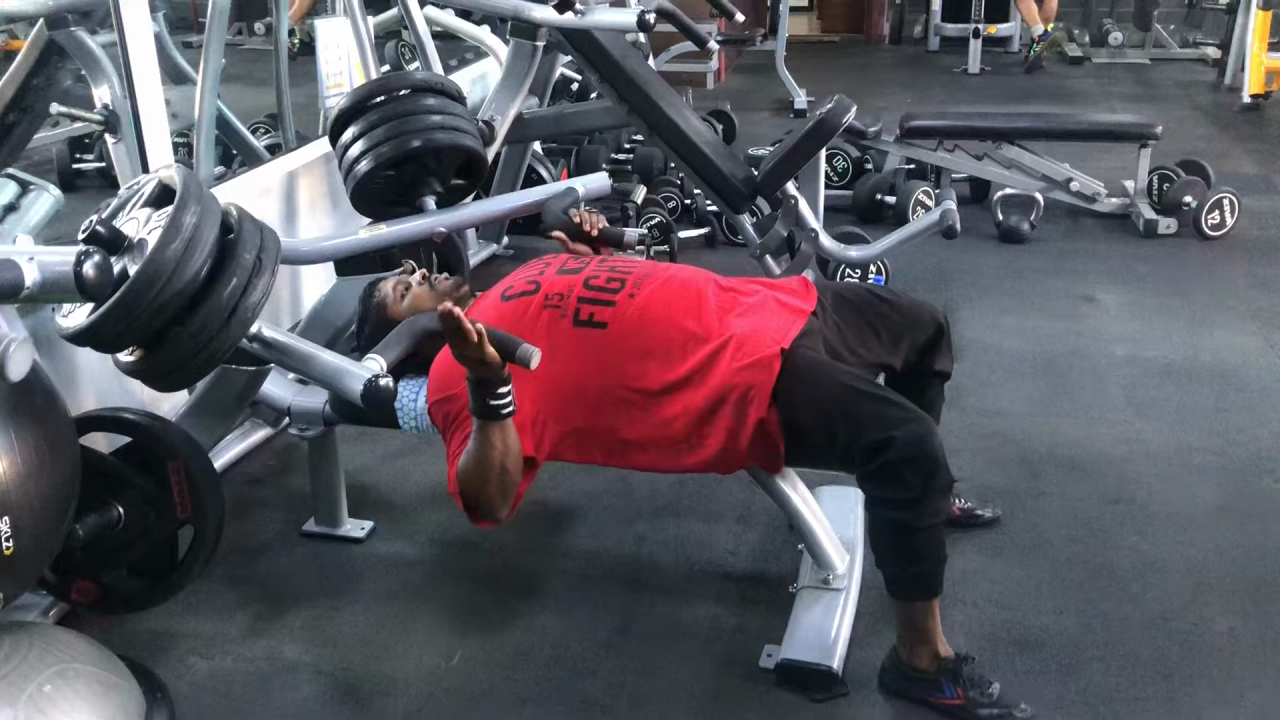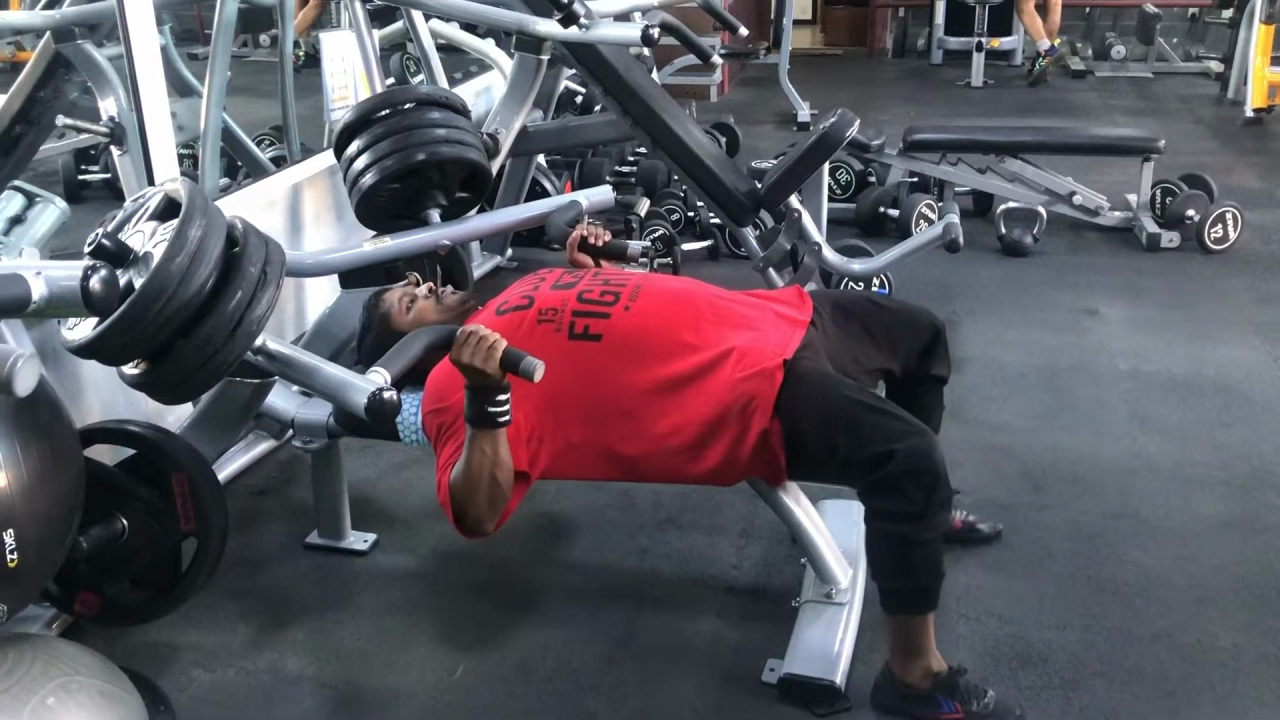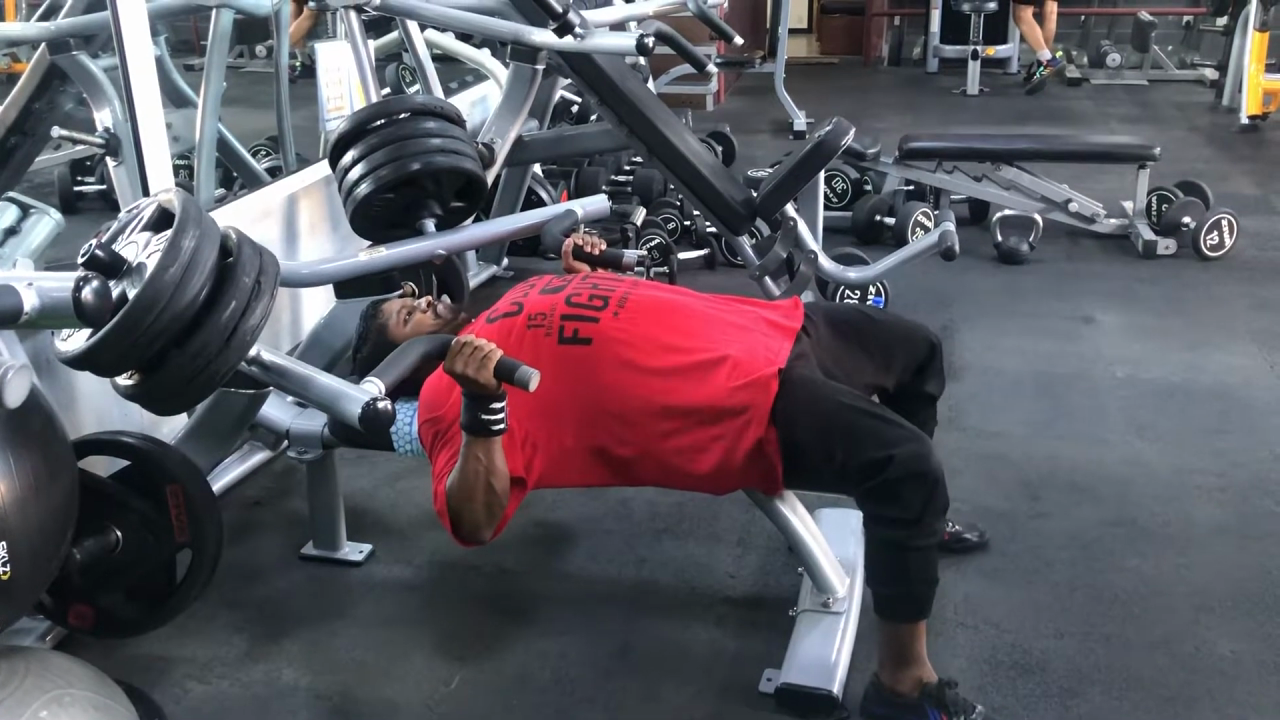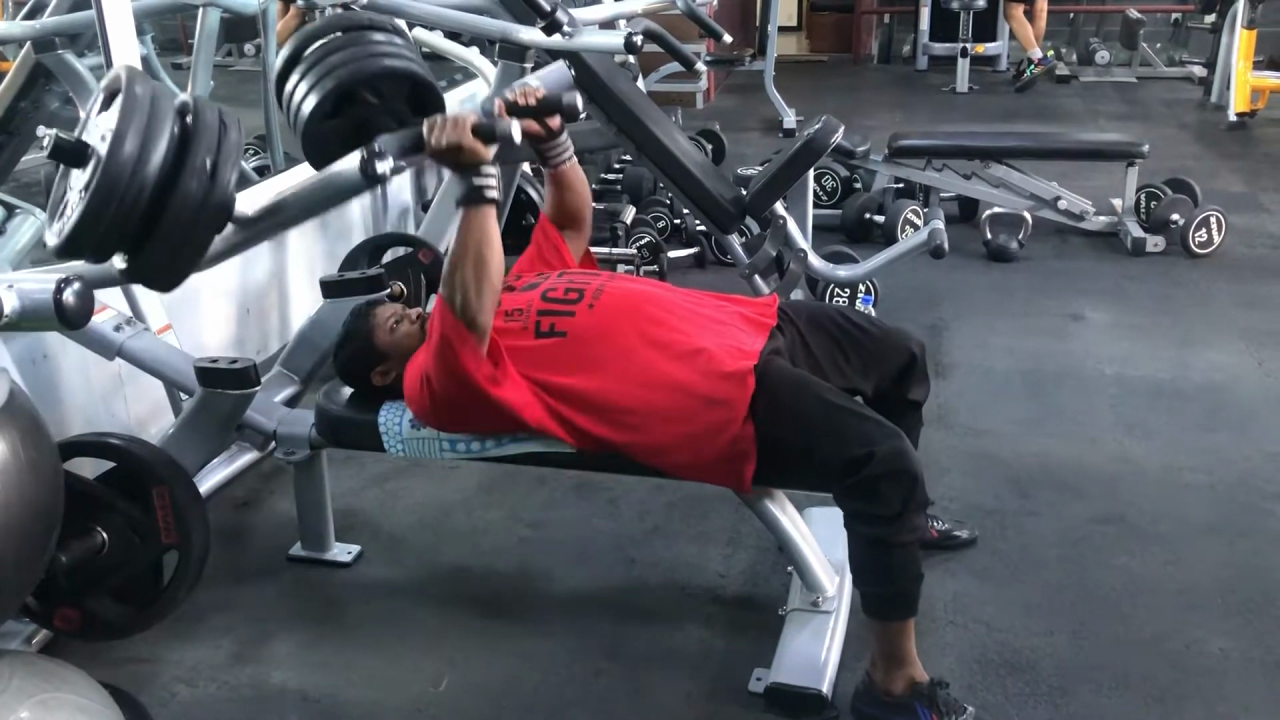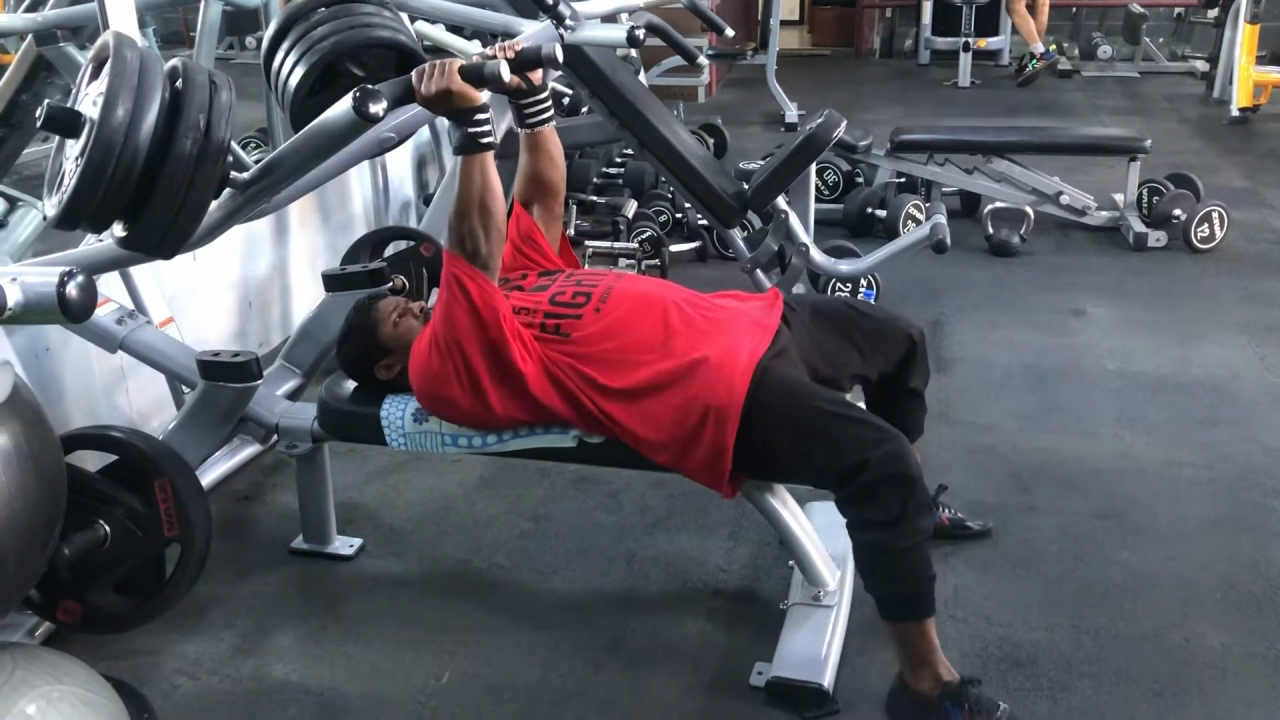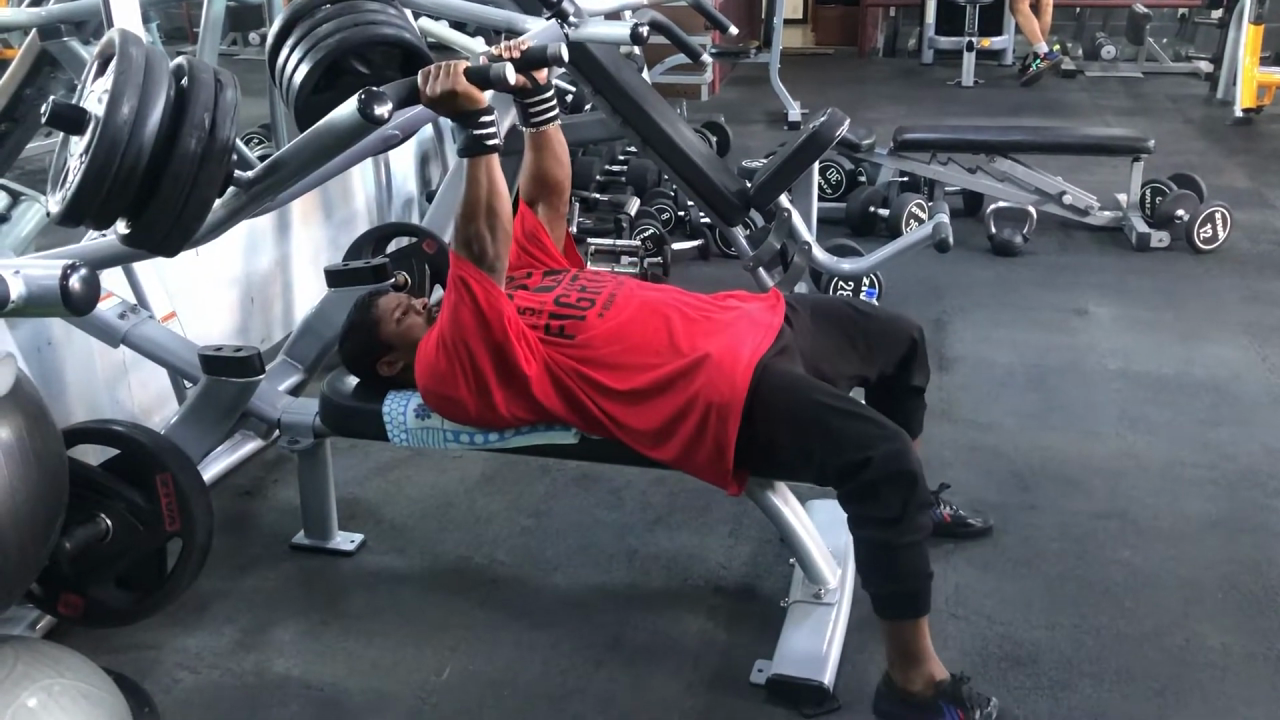
dt=0.7s
person 1, frame 1
left shoulder: (516, 288)
right shoulder: (456, 370)
right elbow: (491, 502)
left wrist: (590, 249)
right wrist: (488, 380)
right hip: (746, 382)
left knee: (922, 328)
right knee: (908, 444)
left ankle: (919, 499)
right ankle: (922, 658)
person 1, frame 2
left shoulder: (511, 304)
right shoulder: (454, 380)
right elbow: (478, 514)
left wrist: (594, 263)
right wrist: (484, 395)
right hip: (748, 393)
left knee: (919, 334)
right knee: (909, 456)
left ankle: (917, 511)
person 1, frame 3
left shoulder: (508, 315)
right shoulder: (446, 395)
right elbow: (476, 524)
left wrist: (592, 272)
right wrist: (481, 403)
right hip: (738, 403)
left knee: (917, 350)
right knee: (908, 465)
left ankle: (910, 528)
person 1, frame 4
left shoulder: (510, 287)
right shoulder: (433, 376)
left elbow: (574, 219)
right elbow: (470, 320)
left wrist: (549, 141)
right wrist: (476, 181)
right hip: (717, 396)
left knee: (901, 358)
right knee: (884, 461)
left ankle: (895, 518)
person 1, frame 5
left shoulder: (501, 289)
right shoulder: (445, 366)
left elbow: (541, 196)
right elbow: (473, 248)
left wrist: (527, 94)
right wrist: (468, 122)
right hip: (715, 391)
left knee: (899, 342)
right knee: (879, 461)
left ankle: (908, 511)
person 1, frame 6
left shoulder: (514, 283)
right shoulder: (450, 365)
left elbow: (547, 195)
right elbow: (480, 250)
left wrist: (534, 95)
right wrist: (472, 125)
right hip: (721, 391)
left knee: (900, 341)
right knee: (884, 460)
left ankle: (912, 508)
